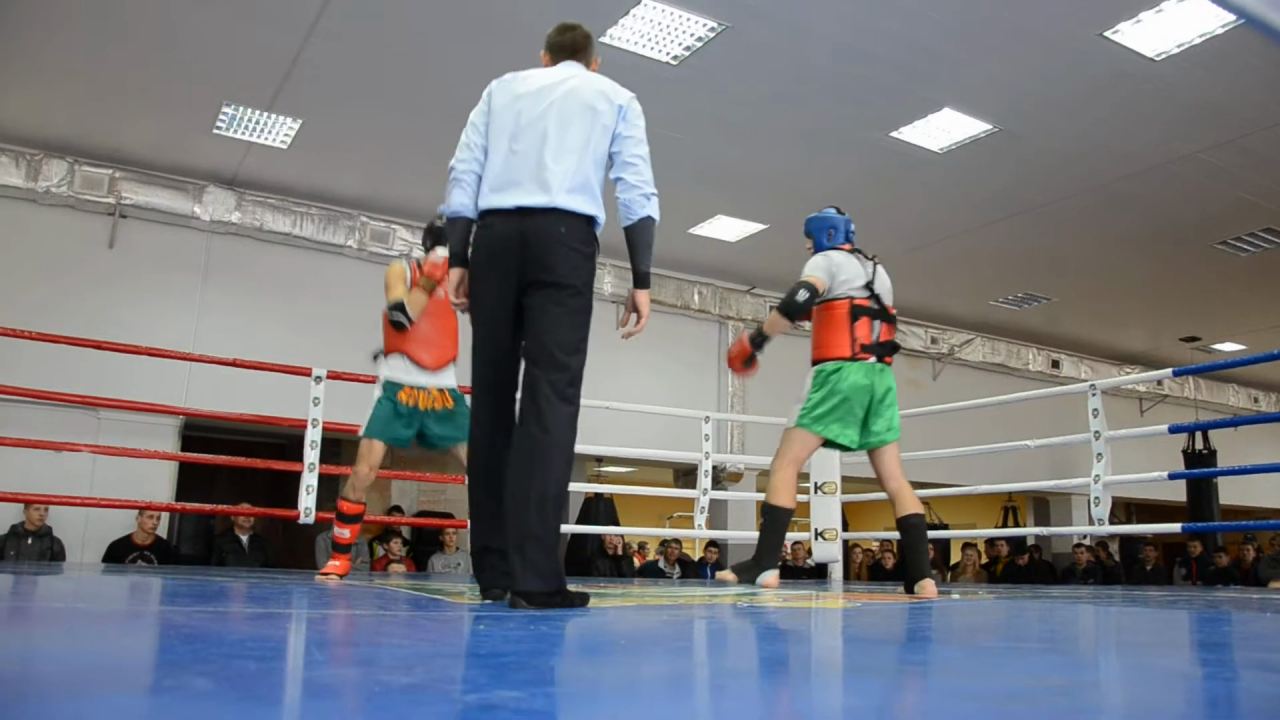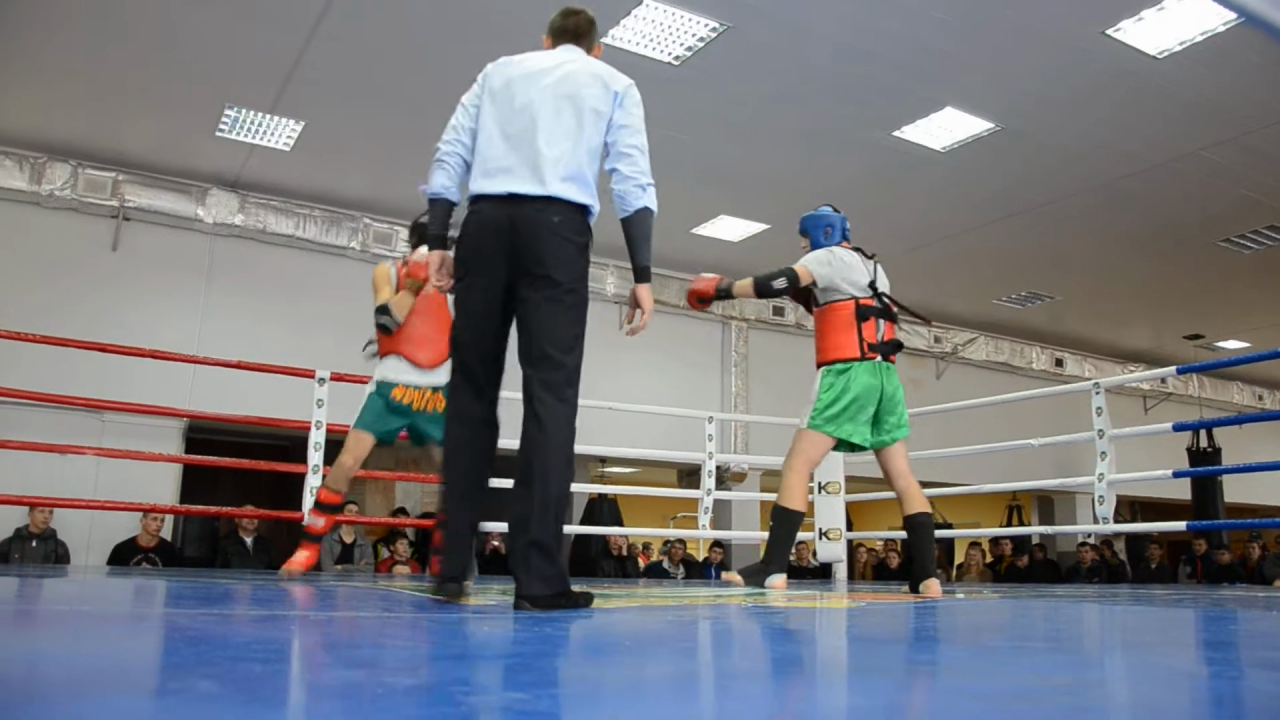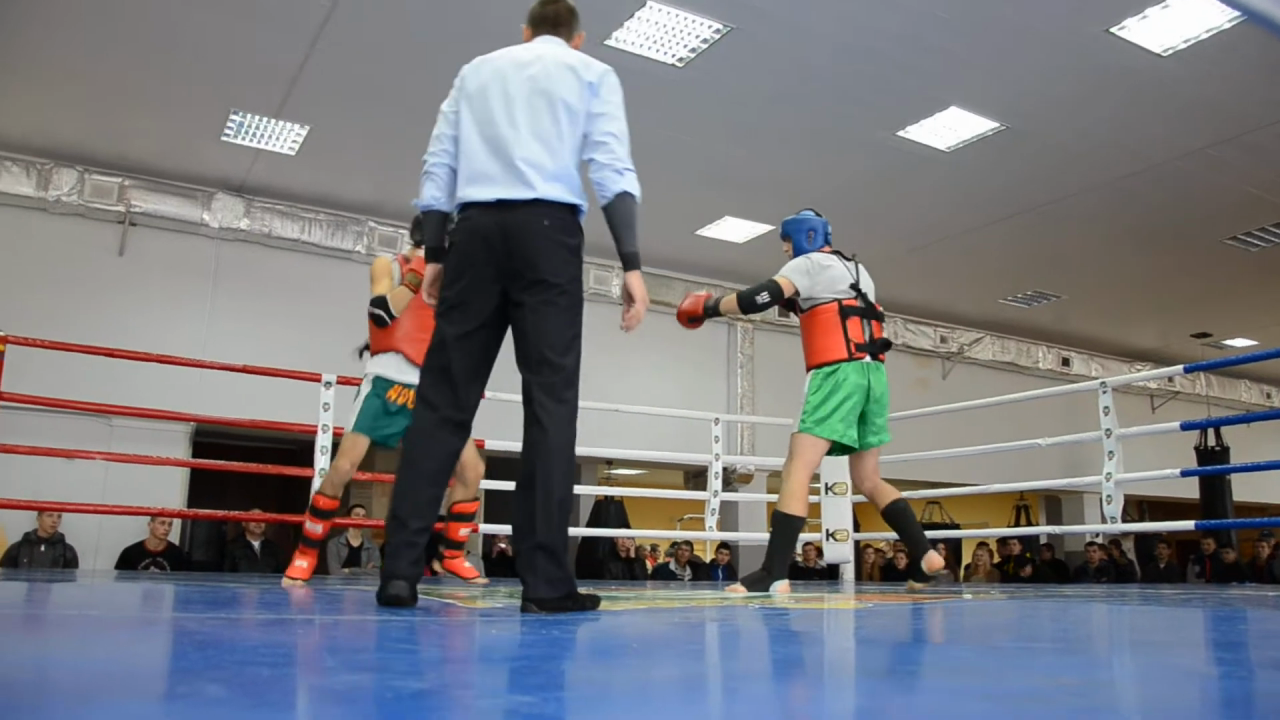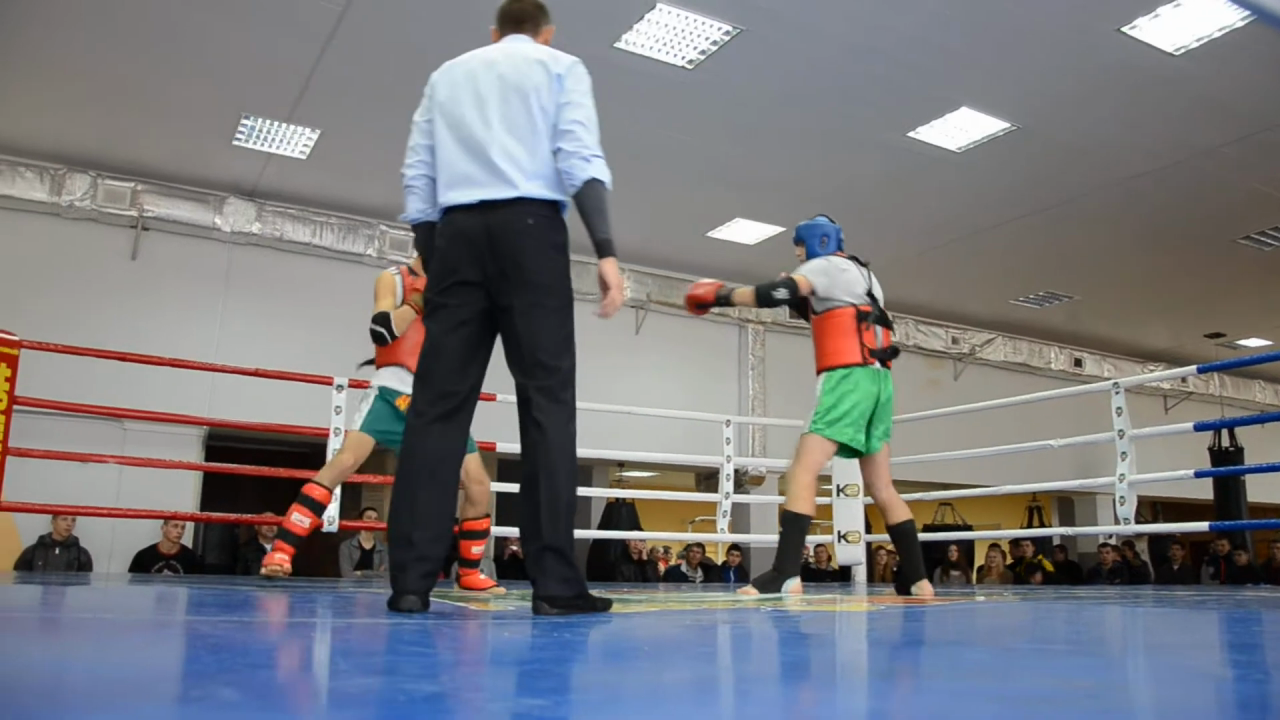
dt=0.2s
person 1, frame 1
left shoulder: (503, 88)
right shoulder: (616, 98)
left elbow: (463, 172)
right elbow: (636, 191)
left wrist: (457, 257)
right wrist: (641, 279)
left hip: (496, 234)
right hip: (564, 237)
left knee: (492, 401)
right knee: (552, 396)
left ankle: (492, 568)
right ankle: (533, 575)
person 1, frame 2
left shoulder: (499, 69)
right shoulder: (614, 84)
left elbow: (450, 155)
right elbow: (632, 183)
left wrist: (440, 242)
right wrist: (642, 275)
left hip: (487, 224)
right hip: (556, 228)
left knee: (472, 393)
right knee: (550, 397)
left ankle: (455, 558)
right ankle: (538, 579)
person 1, frame 3
left shoulder: (477, 69)
right shoulder: (592, 74)
left elbow: (438, 166)
right elbow: (612, 169)
left wrist: (434, 253)
right wrist: (630, 264)
left hip: (476, 230)
right hip: (547, 230)
left knee: (444, 397)
right knee: (550, 401)
left ankle: (401, 567)
right ankle: (545, 582)
person 1, frame 4
left shoulder: (447, 74)
right shoulder: (560, 66)
left elbow: (418, 179)
right elbow: (580, 159)
left wrist: (431, 265)
right wrist: (605, 252)
left hip: (459, 233)
right hip: (529, 227)
left knee: (439, 401)
right knee: (546, 400)
left ankle: (412, 579)
right ankle: (555, 581)
person 2, frame 1
left shoulder: (828, 261)
right shoulder: (877, 273)
left elbow: (798, 298)
left wrist: (754, 339)
right wrist: (816, 309)
left hip: (839, 373)
right hip: (879, 376)
left knee: (784, 464)
right knee: (894, 481)
left ankle: (762, 565)
right ankle: (921, 577)
person 2, frame 2
left shoulder: (829, 257)
right shoulder: (873, 269)
left elbow: (782, 282)
left wrist: (722, 288)
right wrist: (809, 296)
left hip: (848, 373)
right hip: (885, 375)
left knee: (797, 466)
right knee: (903, 480)
left ankle: (772, 568)
right ankle: (928, 576)
person 2, frame 3
left shoulder: (809, 264)
right shoulder: (856, 271)
left elbow: (760, 297)
left wrist: (708, 308)
right wrist: (796, 302)
left hip: (836, 374)
right hip: (872, 374)
left knee: (796, 472)
right knee: (867, 480)
left ankle: (774, 574)
right ankle: (924, 554)
person 2, frame 4
left shoulder: (826, 266)
right shoulder: (864, 278)
left elbow: (776, 292)
left wrist: (719, 296)
right wrist: (806, 307)
left hip: (846, 379)
right hip: (878, 381)
left knee: (802, 474)
right knee: (881, 488)
left ankle: (786, 574)
right ankle: (916, 577)
person 3, frame 1
right shoulder: (400, 271)
right elbow: (399, 319)
right wrist: (431, 278)
left hip: (443, 392)
right hip: (397, 388)
right knee: (362, 473)
right ankle: (341, 557)
person 3, frame 2
right shoulder: (387, 273)
right elbow: (386, 321)
right wrist: (414, 277)
left hip: (437, 391)
right hip: (392, 387)
right knee: (346, 466)
right ankle: (310, 546)
person 3, frame 3
right shoulder: (387, 267)
right elbow: (381, 315)
right wrist: (416, 277)
right hip: (384, 384)
left knee: (472, 467)
right knee: (342, 469)
left ankle: (454, 555)
right ankle: (307, 553)
person 3, frame 4
right shoulder: (393, 279)
right elbow: (382, 332)
right wrist: (419, 296)
right hip: (391, 392)
left knee: (477, 484)
right knee: (346, 460)
left ankle: (470, 571)
right ankle: (281, 551)
